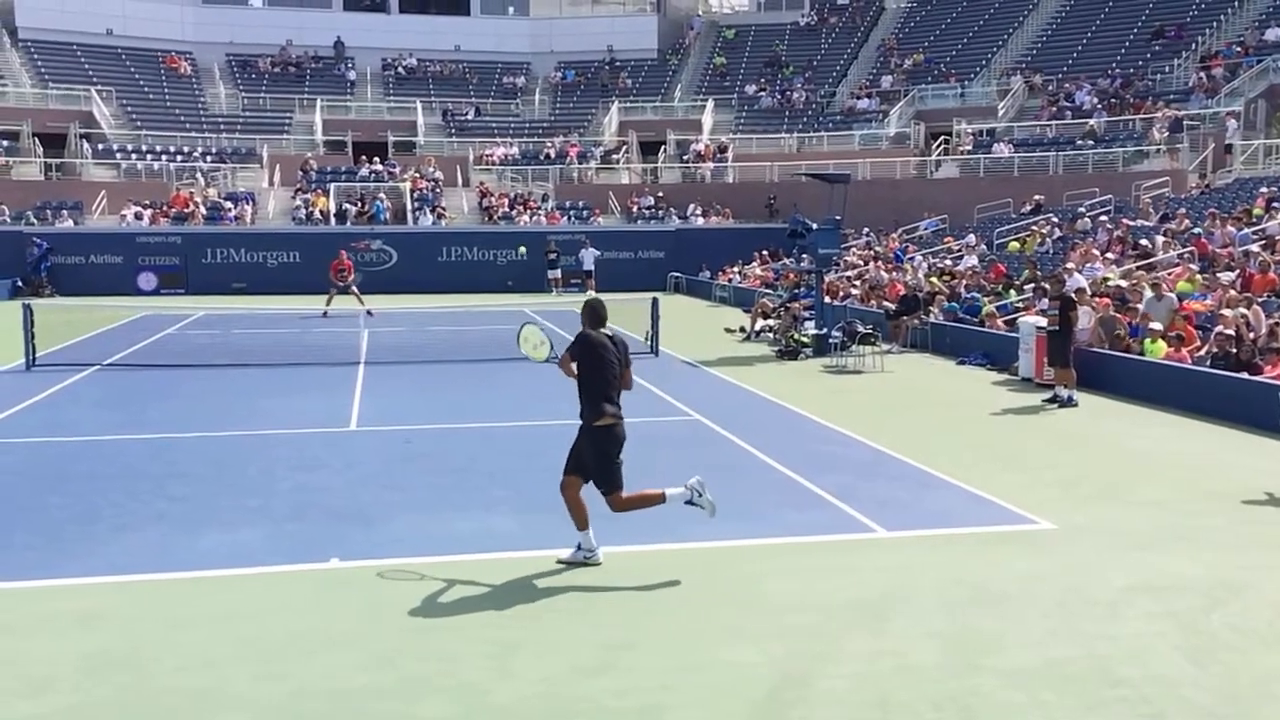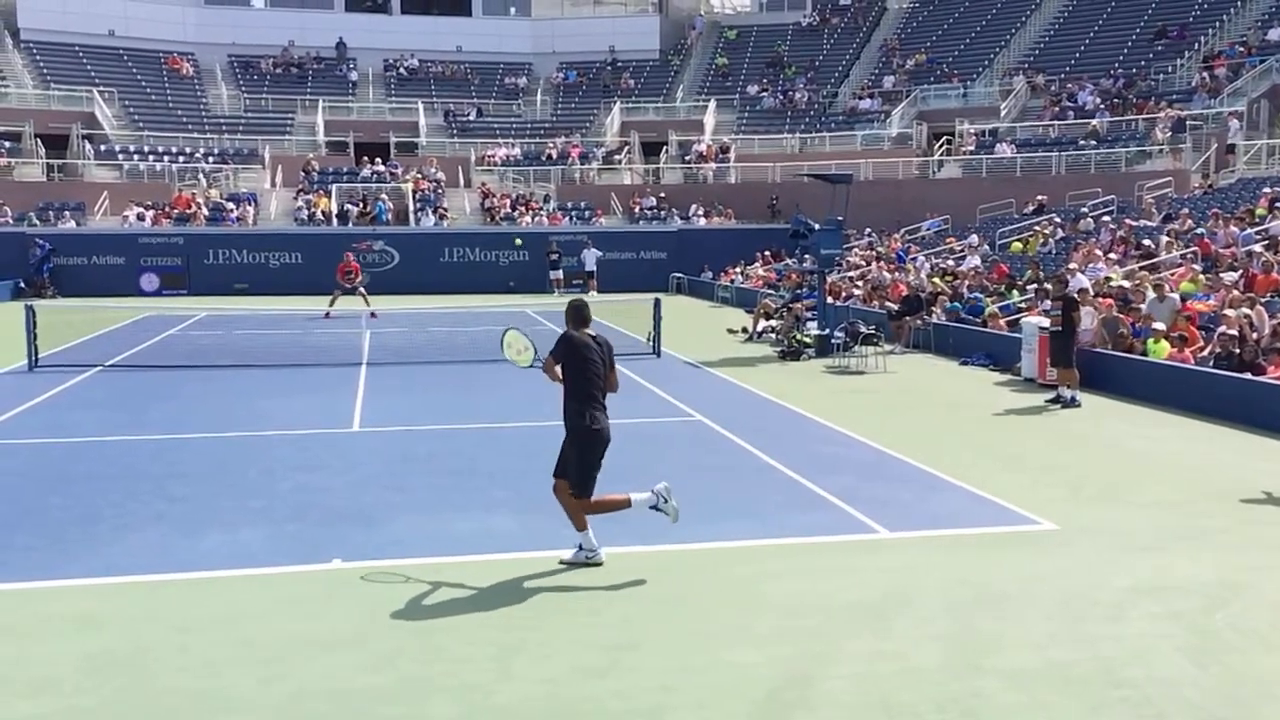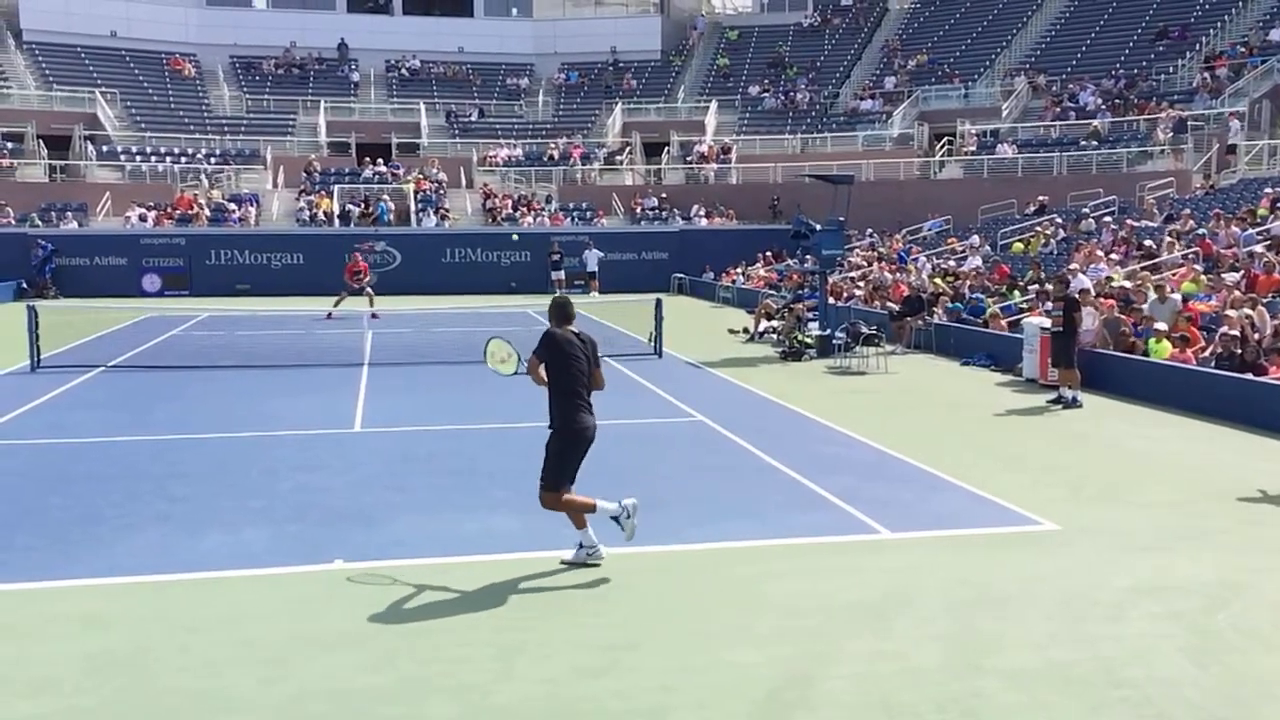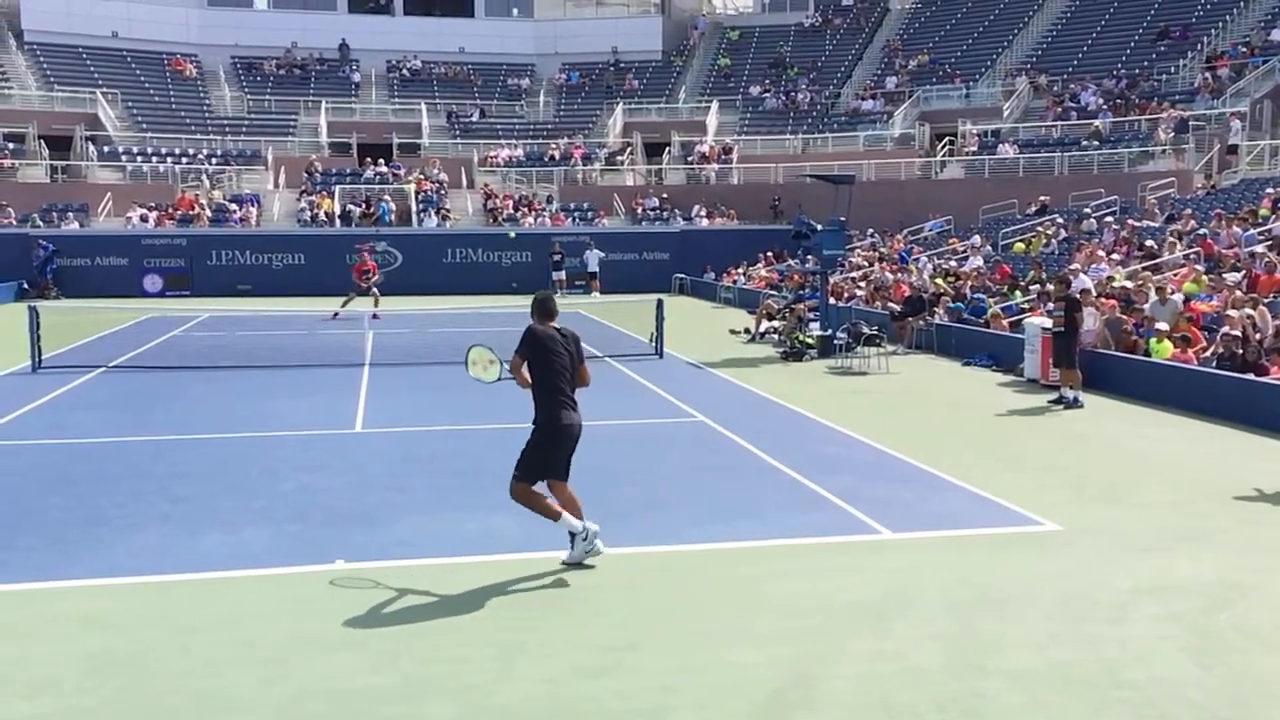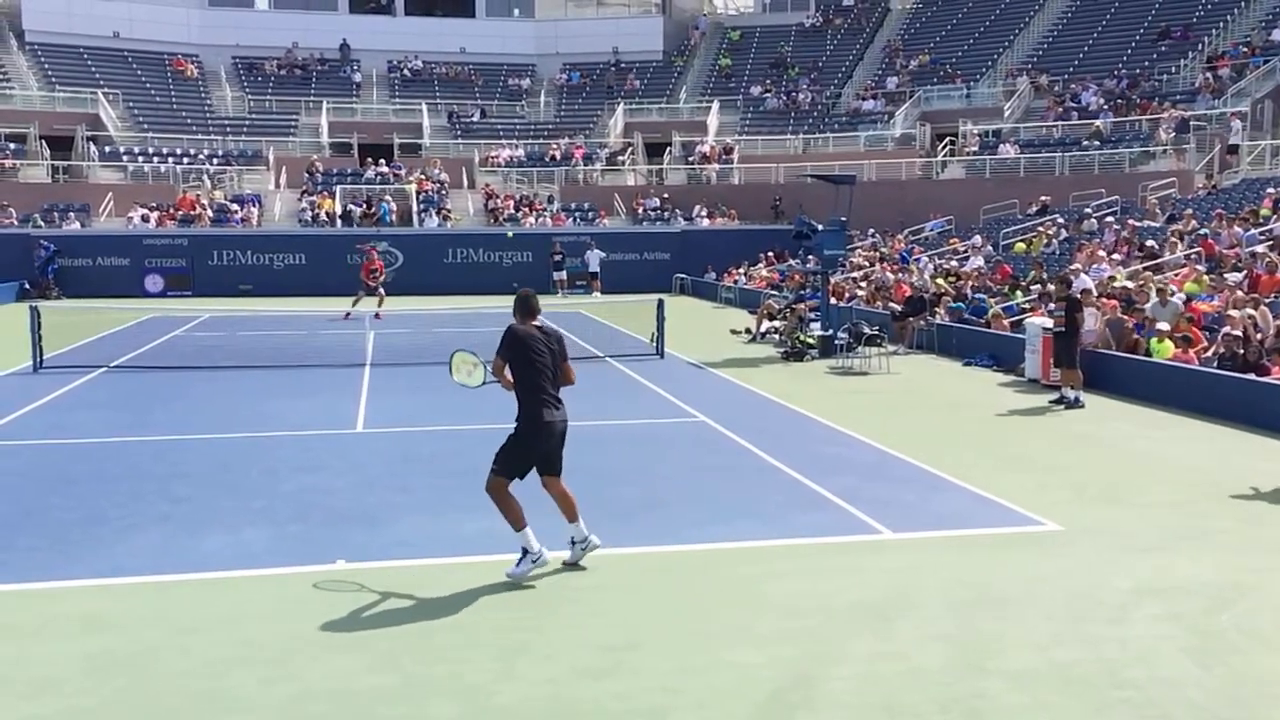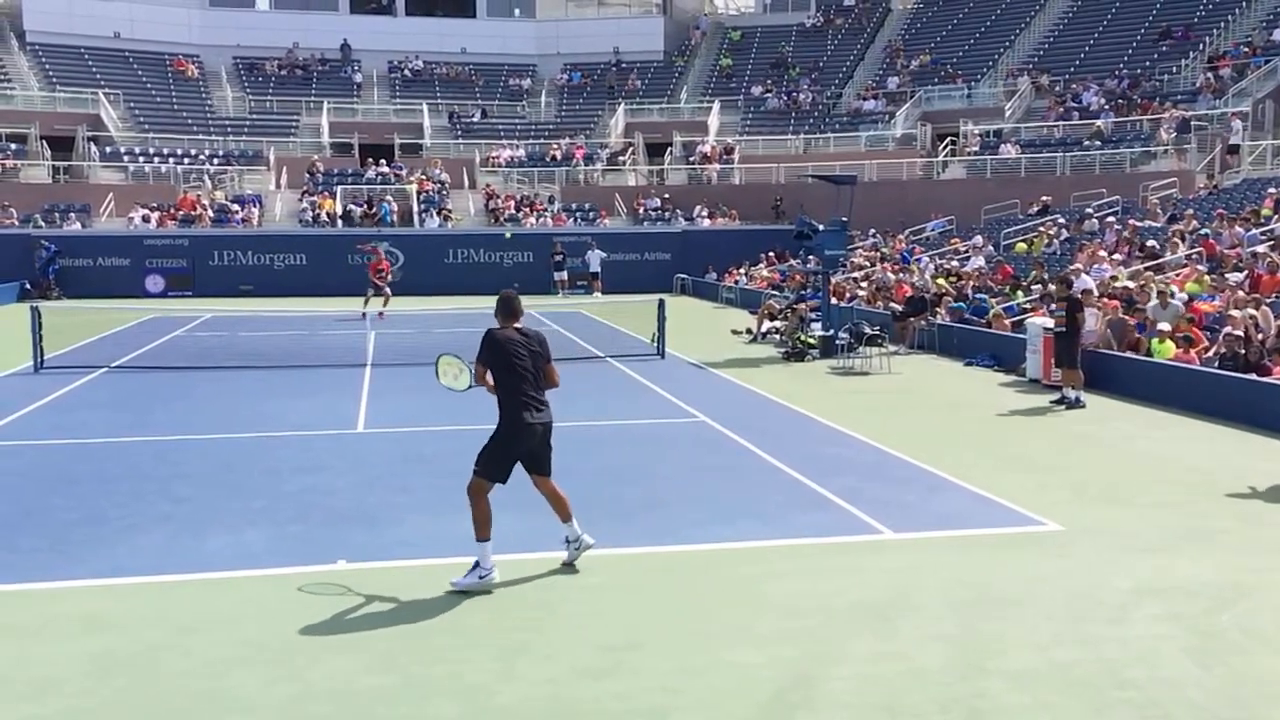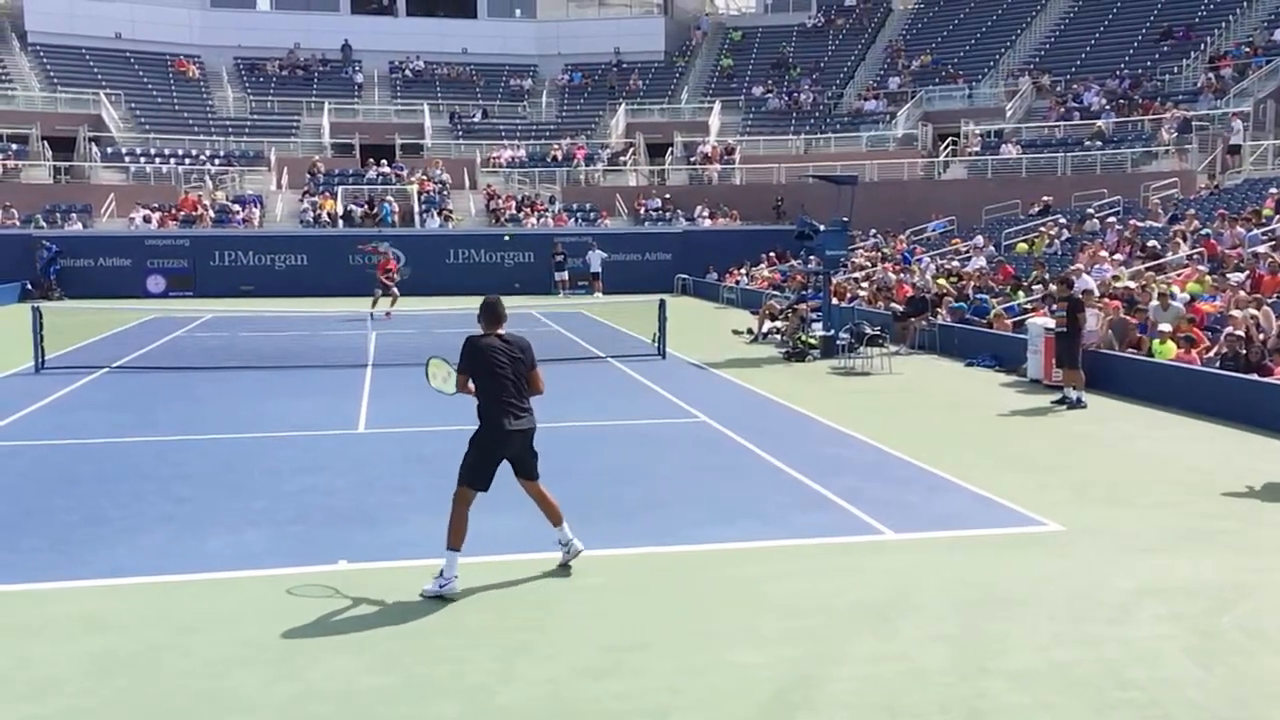
dt=0.4s
person 1, frame 1
left shoulder: (586, 339)
right shoulder: (619, 343)
left elbow: (564, 363)
right elbow: (627, 383)
left wrist: (576, 373)
left hip: (603, 430)
right hip: (594, 429)
left knee: (617, 501)
right knee: (568, 486)
left ankle: (687, 493)
right ankle: (588, 548)
person 1, frame 2
left shoulder: (569, 339)
right shoulder: (604, 344)
left elbow: (548, 367)
right elbow: (613, 386)
left wrist: (560, 378)
left hip: (587, 430)
right hip: (592, 428)
left knee: (583, 503)
right knee: (561, 488)
left ankle: (653, 498)
right ankle: (589, 549)
person 1, frame 3
left shoulder: (552, 337)
right shoulder: (588, 341)
left elbow: (532, 368)
right elbow: (599, 383)
left wrist: (544, 379)
left hip: (569, 427)
right hip: (584, 425)
left knee: (549, 498)
right knee: (560, 490)
left ankle: (617, 510)
right ankle: (590, 546)
person 1, frame 4
left shoulder: (533, 333)
right shoulder: (571, 337)
left elbow: (514, 368)
right elbow: (584, 380)
left wrist: (527, 381)
left hip: (552, 424)
right hip: (571, 422)
left knee: (520, 489)
right knee: (557, 485)
left ankle: (579, 529)
right ankle: (587, 542)
person 1, frame 5
left shoulder: (514, 333)
right shoulder: (555, 336)
left elbow: (498, 370)
right elbow: (569, 378)
left wrist: (510, 381)
left hip: (535, 422)
right hip: (558, 419)
left knee: (496, 485)
right knee: (552, 482)
left ankle: (532, 551)
right ankle: (582, 538)
person 1, frame 6
left shoulder: (493, 337)
right shoulder: (538, 338)
left elbow: (479, 377)
right elbow: (554, 380)
left hip: (516, 424)
right hip: (543, 420)
left knee: (477, 488)
right knee: (544, 482)
left ankle: (484, 567)
right ankle: (576, 538)
person 1, frame 7
left shoulder: (473, 344)
right shoulder: (522, 344)
left elbow: (461, 386)
right elbow: (538, 387)
left hip: (494, 430)
right hip: (525, 427)
left knee: (462, 498)
right knee: (533, 487)
left ankle: (448, 577)
right ankle: (569, 542)
